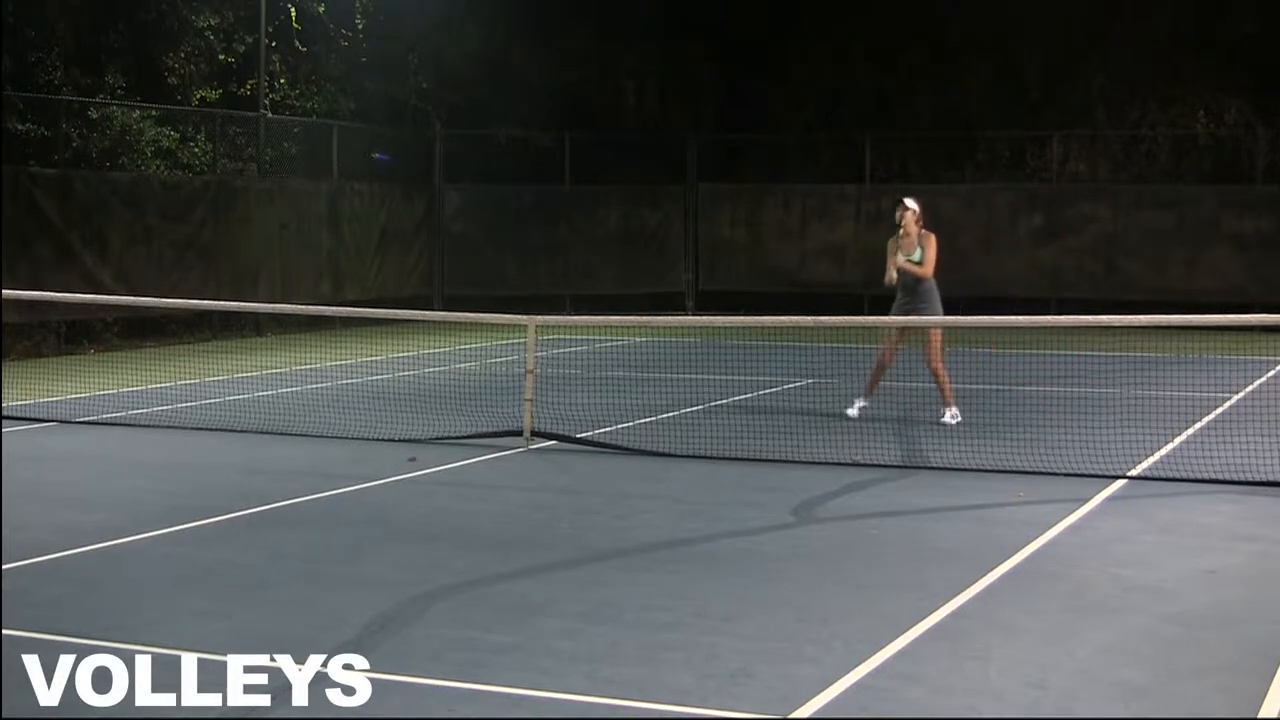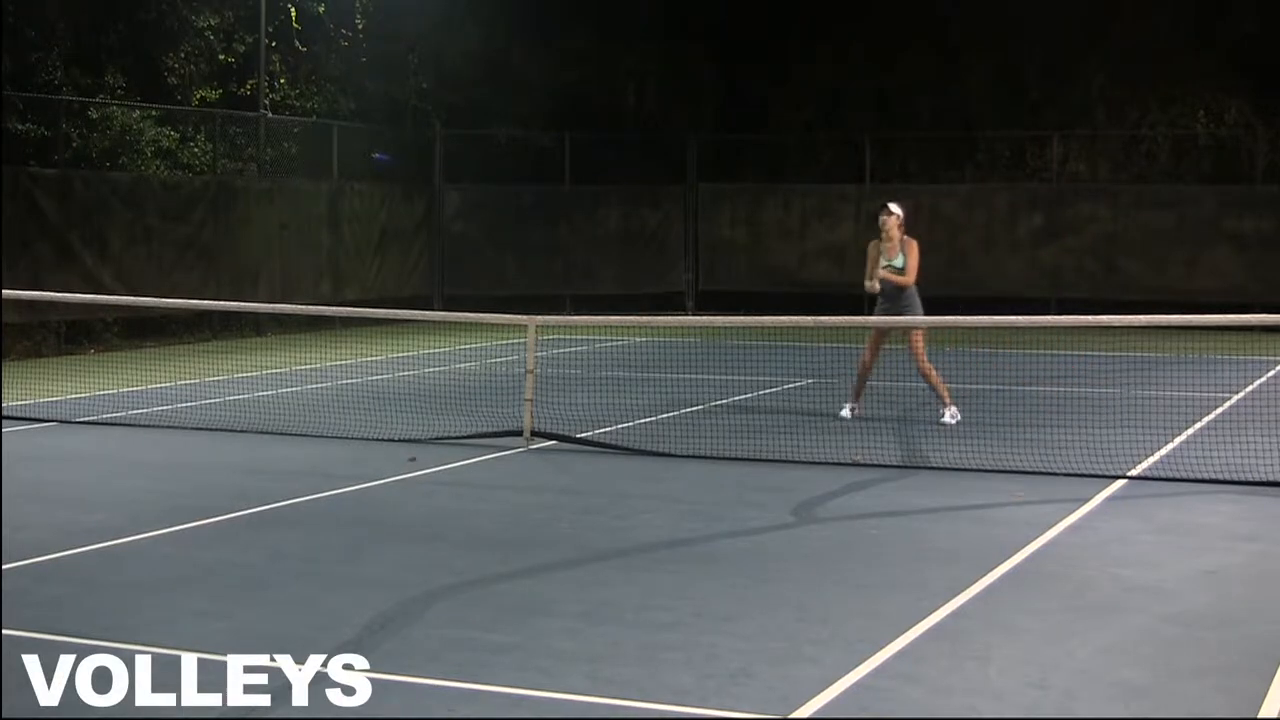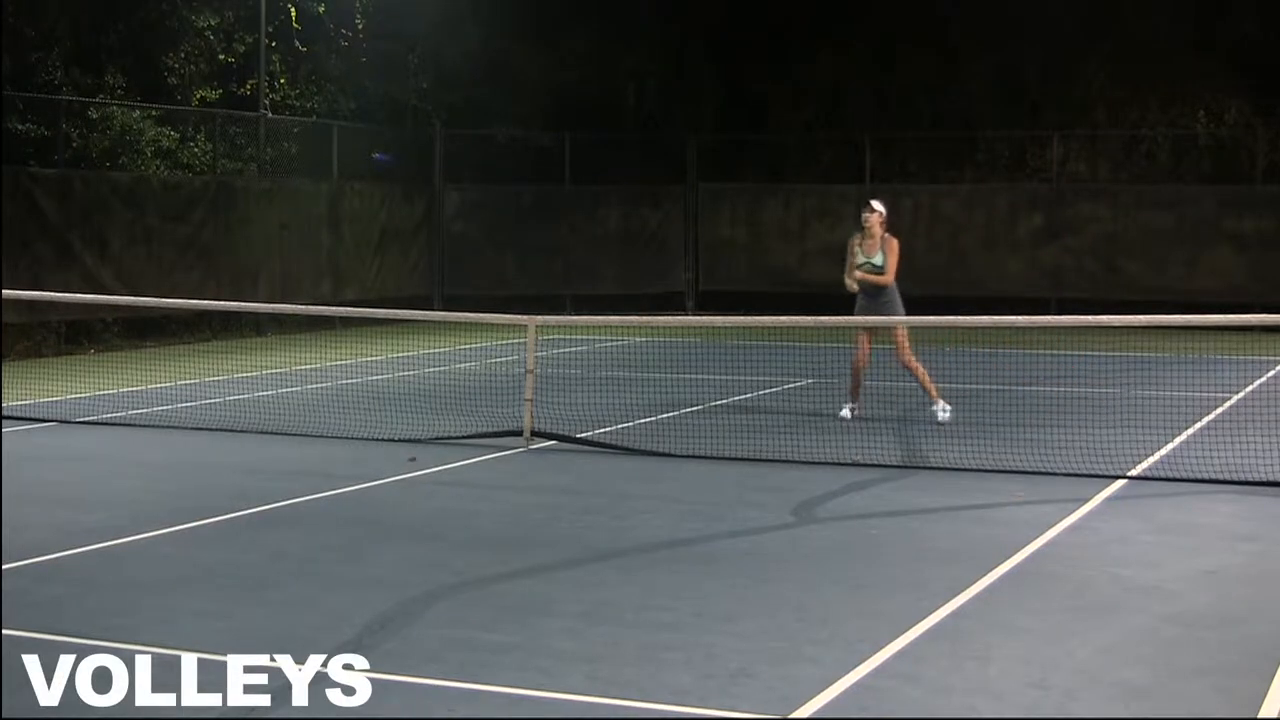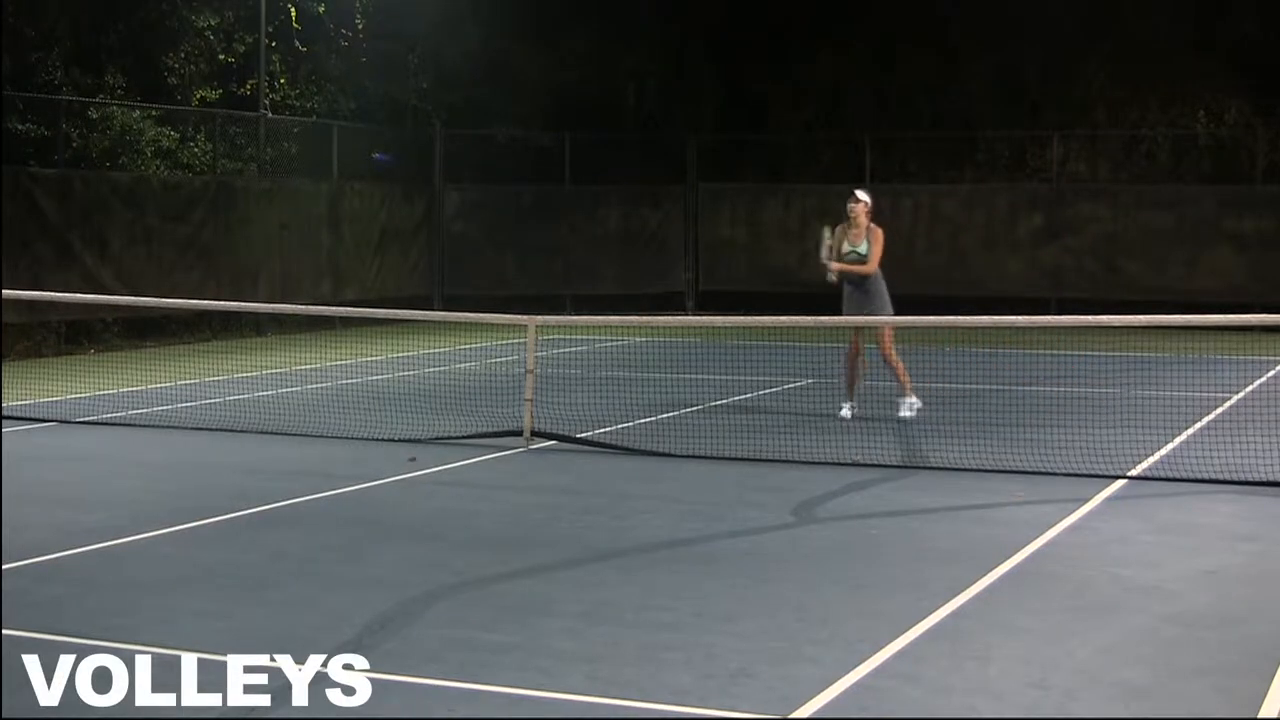
dt=0.1s
person 1, frame 1
left shoulder: (928, 238)
right shoulder: (894, 242)
left elbow: (927, 272)
right elbow: (889, 280)
left wrist: (905, 265)
right wrist: (891, 277)
left hip: (927, 303)
right hip: (903, 302)
left knee: (934, 362)
right knee: (885, 358)
left ankle: (951, 408)
right ankle: (864, 400)
person 1, frame 2
left shoulder: (910, 245)
right shoulder: (874, 245)
left elbow: (910, 280)
right elbow: (870, 280)
left wrist: (885, 274)
right wrist: (871, 284)
left hip: (908, 306)
right hip: (884, 306)
left knee: (921, 363)
right knee: (866, 361)
left ankle: (949, 407)
right ankle: (854, 404)
person 1, frame 3
left shoulder: (890, 242)
right shoulder: (855, 241)
left elbow: (888, 278)
right elbow: (849, 274)
left wrist: (862, 275)
right wrist: (850, 282)
left hip: (889, 303)
right hip: (865, 304)
left knee: (906, 359)
right knee: (860, 361)
left ankle: (938, 402)
right ankle: (853, 403)
person 1, frame 4
left shoulder: (876, 232)
right shoulder: (841, 231)
left elbow: (871, 269)
right elbow: (836, 265)
left wrist: (842, 267)
right wrist: (832, 272)
left hip: (874, 294)
right hip: (852, 293)
left knee: (886, 351)
right knee: (853, 351)
left ankle: (910, 396)
right ankle: (850, 401)
